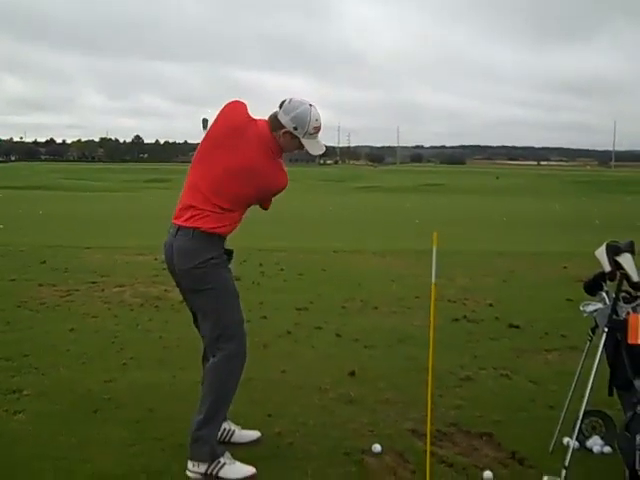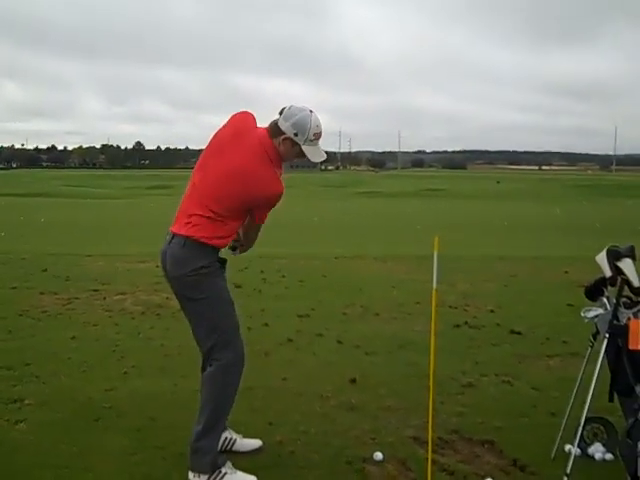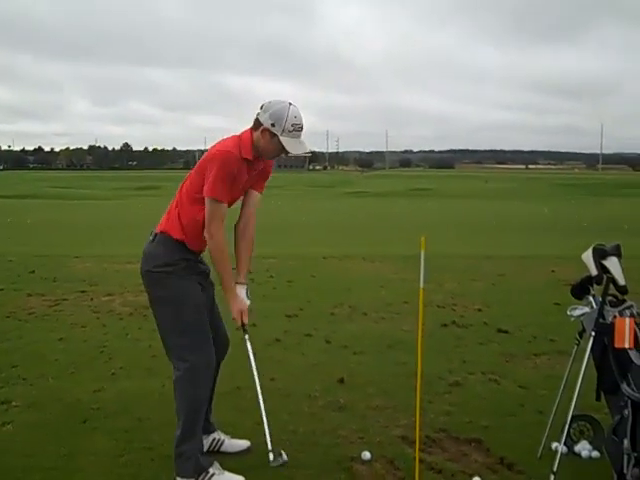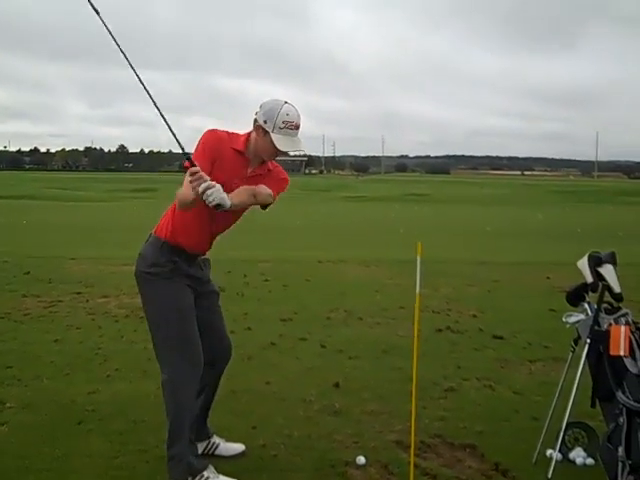
dt=0.3s
person 1, frame 1
left shoulder: (234, 112)
right shoulder: (275, 177)
left hip: (177, 241)
right hip: (202, 250)
left knee: (217, 339)
right knee: (230, 348)
left ankle: (212, 422)
person 1, frame 2
left shoulder: (241, 123)
right shoulder: (270, 186)
right elbow: (249, 234)
right wrist: (240, 245)
left hip: (175, 249)
right hip: (197, 259)
left knee: (216, 347)
right knee: (227, 356)
left ankle: (213, 431)
person 1, frame 3
left shoulder: (263, 164)
right shoulder: (225, 155)
left elbow: (247, 220)
right elbow: (213, 231)
left wrist: (243, 283)
right wrist: (232, 293)
left hip: (192, 259)
right hip: (168, 259)
left knee: (216, 346)
right knee: (195, 358)
left ankle: (202, 432)
person 1, frame 4
left shoulder: (276, 178)
right shoulder: (215, 141)
left elbow: (247, 197)
right elbow: (185, 198)
left wrist: (223, 197)
right wrist: (197, 190)
left hip: (196, 264)
right hip: (163, 261)
left knee: (217, 352)
right knee: (184, 363)
left ankle: (197, 436)
